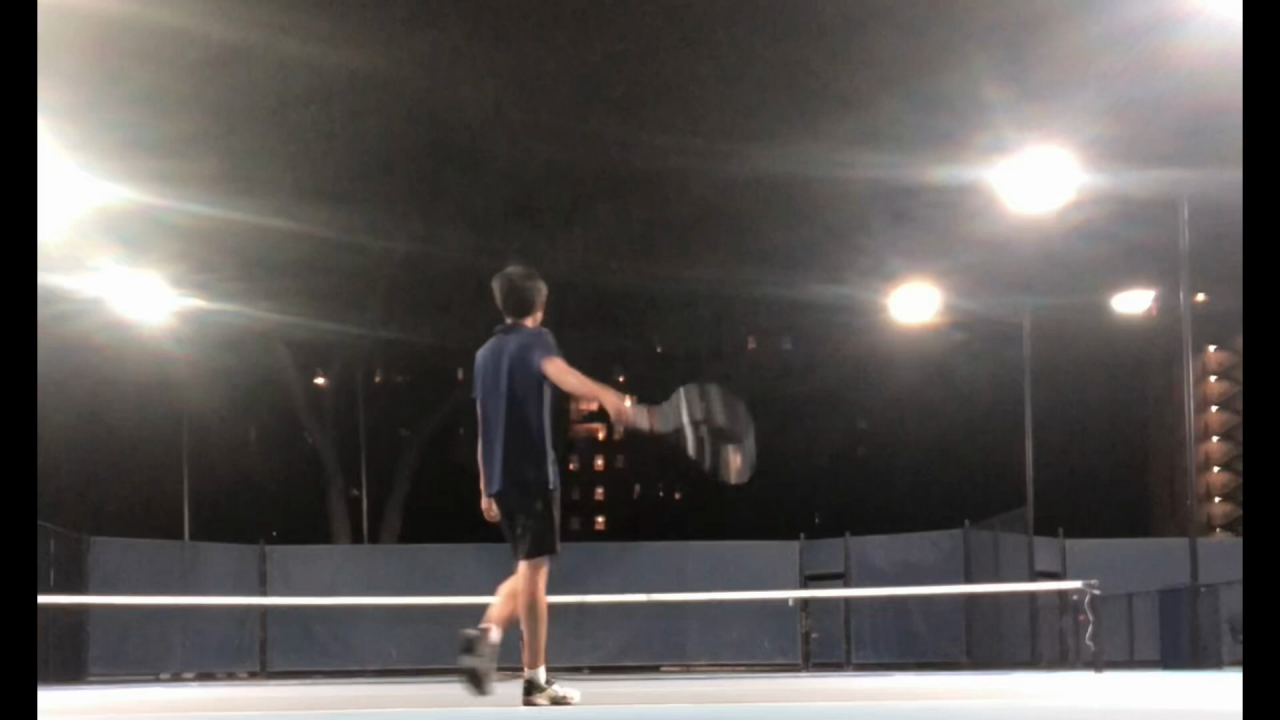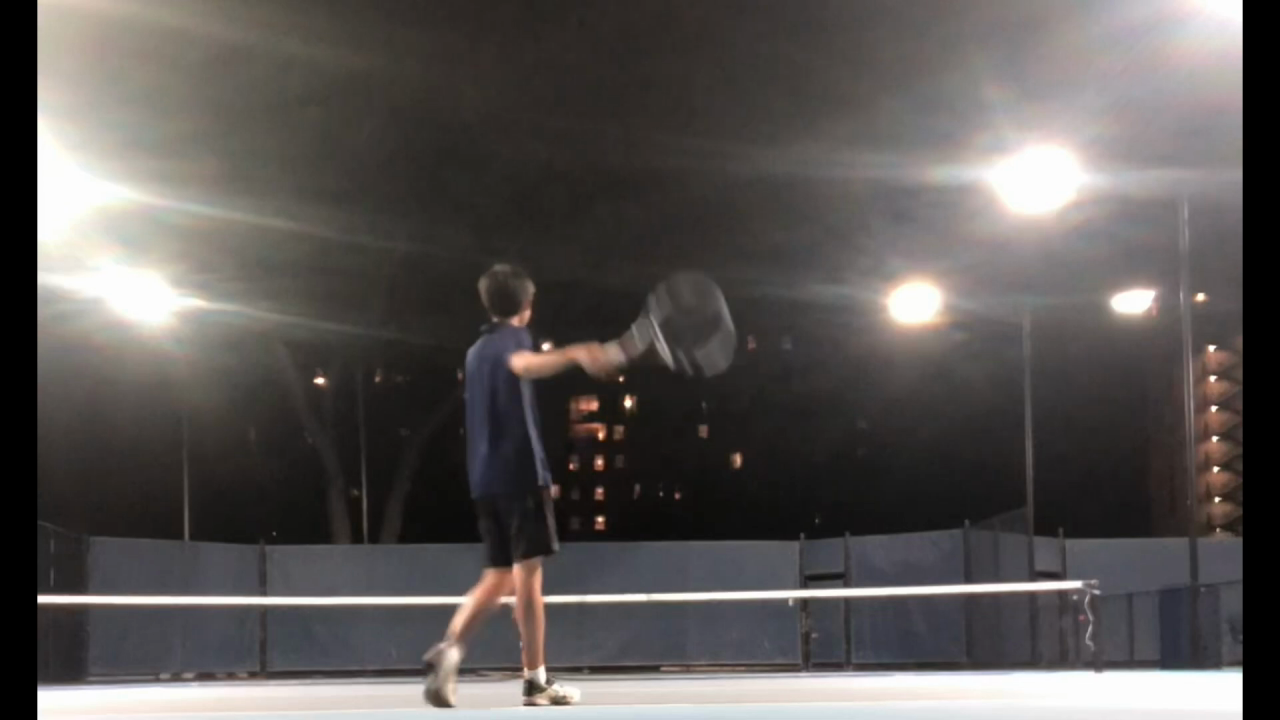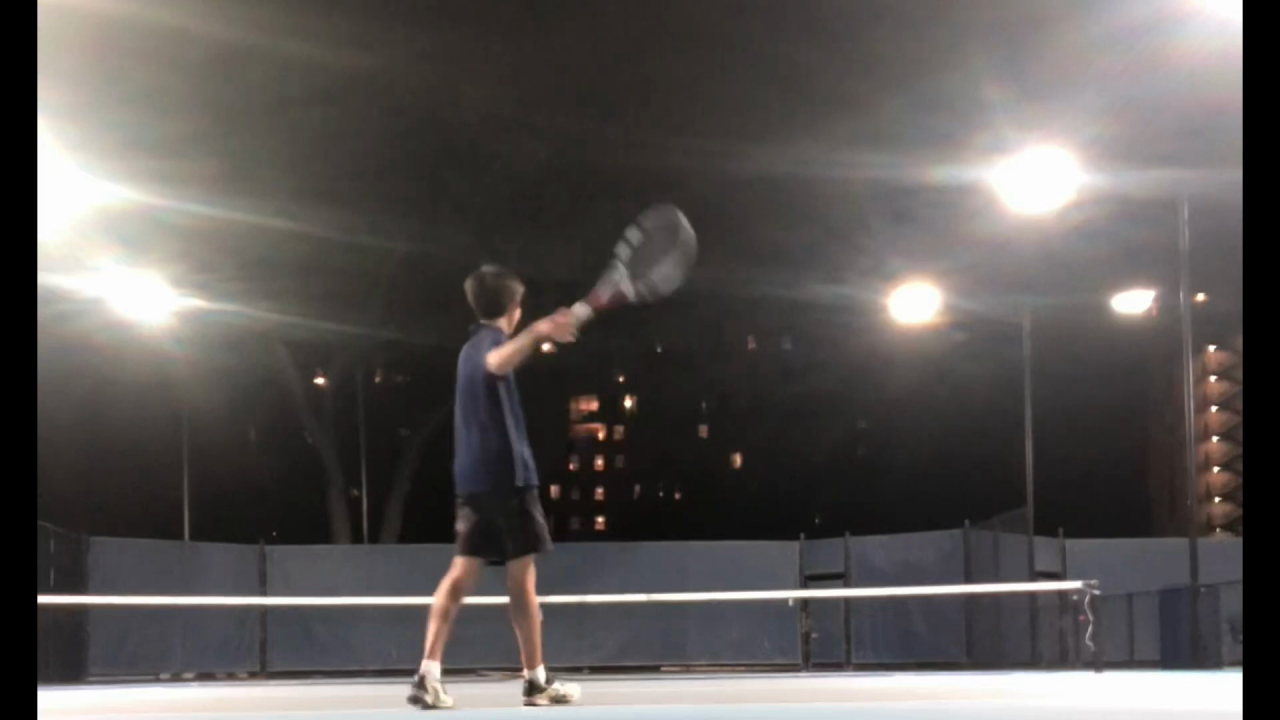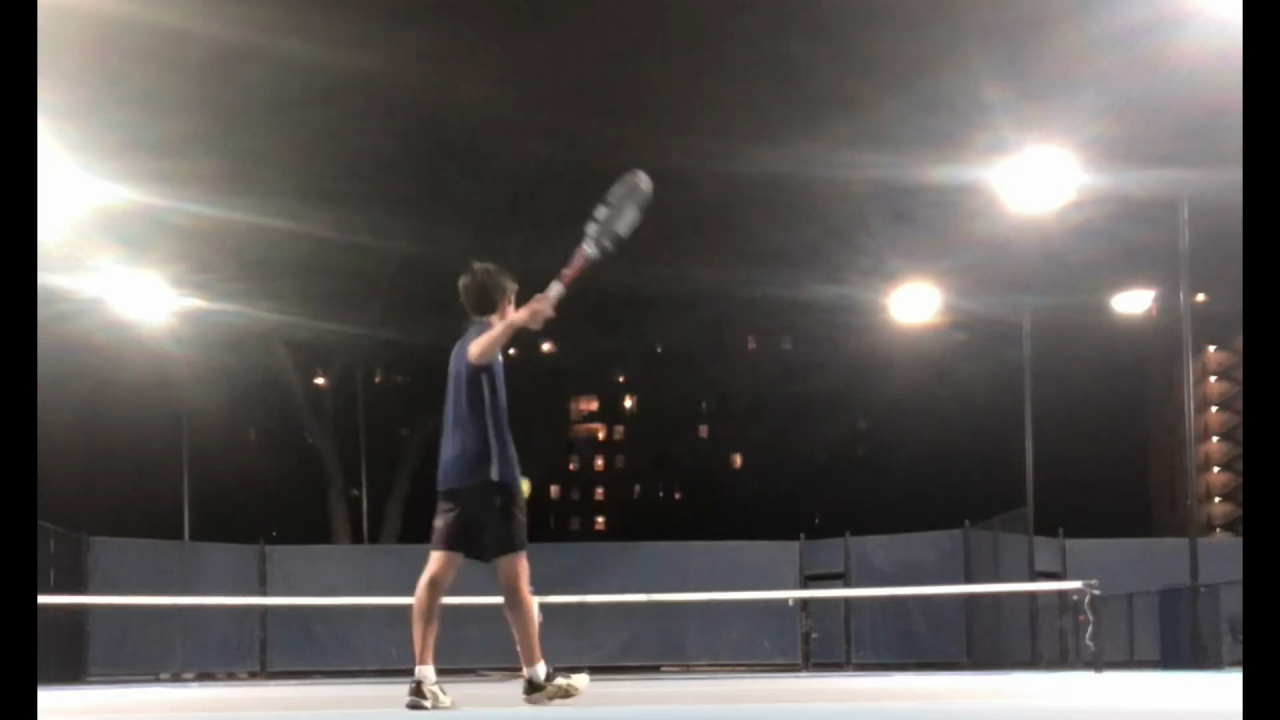
dt=0.1s
person 1, frame 1
left shoulder: (484, 354)
right shoulder: (534, 338)
right elbow: (558, 372)
left wrist: (486, 488)
right wrist: (609, 396)
left hip: (501, 479)
right hip: (534, 473)
left knee: (526, 573)
right knee: (535, 573)
left ankle: (487, 635)
right ankle: (536, 681)
person 1, frame 2
left shoulder: (475, 353)
right shoulder: (513, 336)
right elbow: (524, 364)
right wrist: (574, 354)
left hip: (484, 478)
right hip: (521, 472)
left knee: (497, 577)
right knee: (527, 574)
left ankle: (447, 654)
right ankle: (537, 680)
person 1, frame 3
left shoulder: (470, 350)
right shoulder: (495, 339)
right elbow: (497, 363)
right wrist: (539, 332)
left hip: (471, 478)
right hip: (508, 473)
left knee: (460, 576)
right knee: (522, 576)
left ankle: (427, 676)
right ankle: (536, 681)
person 1, frame 4
left shoulder: (465, 346)
right shoulder: (484, 333)
right elbow: (479, 353)
right wrist: (519, 321)
left hip: (455, 474)
right hip: (488, 471)
left knee: (437, 572)
right knee: (513, 573)
left ankle: (423, 679)
right ankle: (537, 677)
